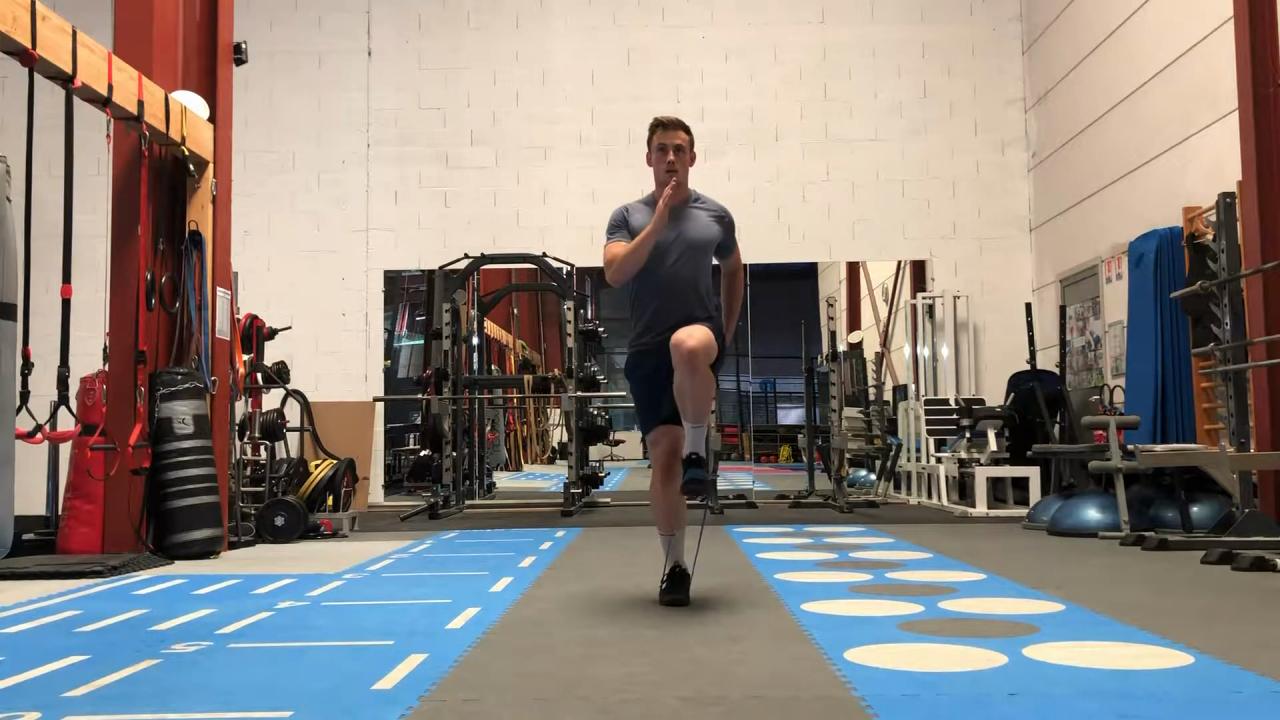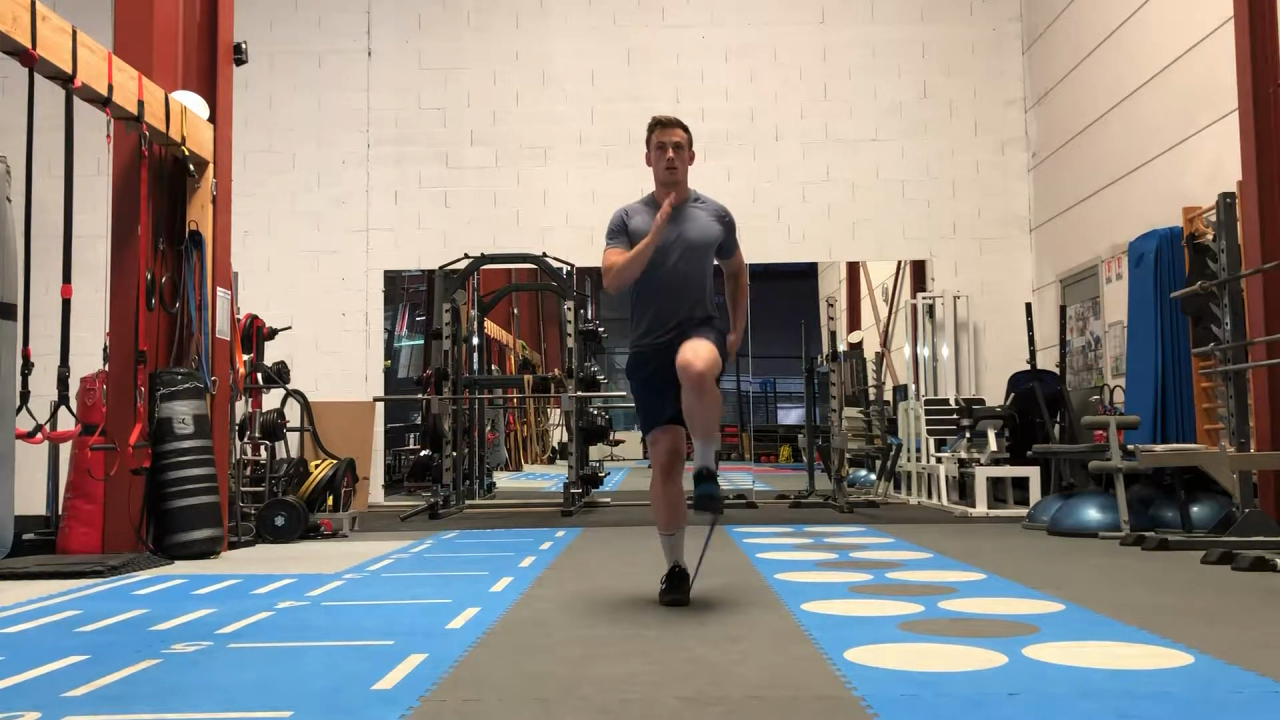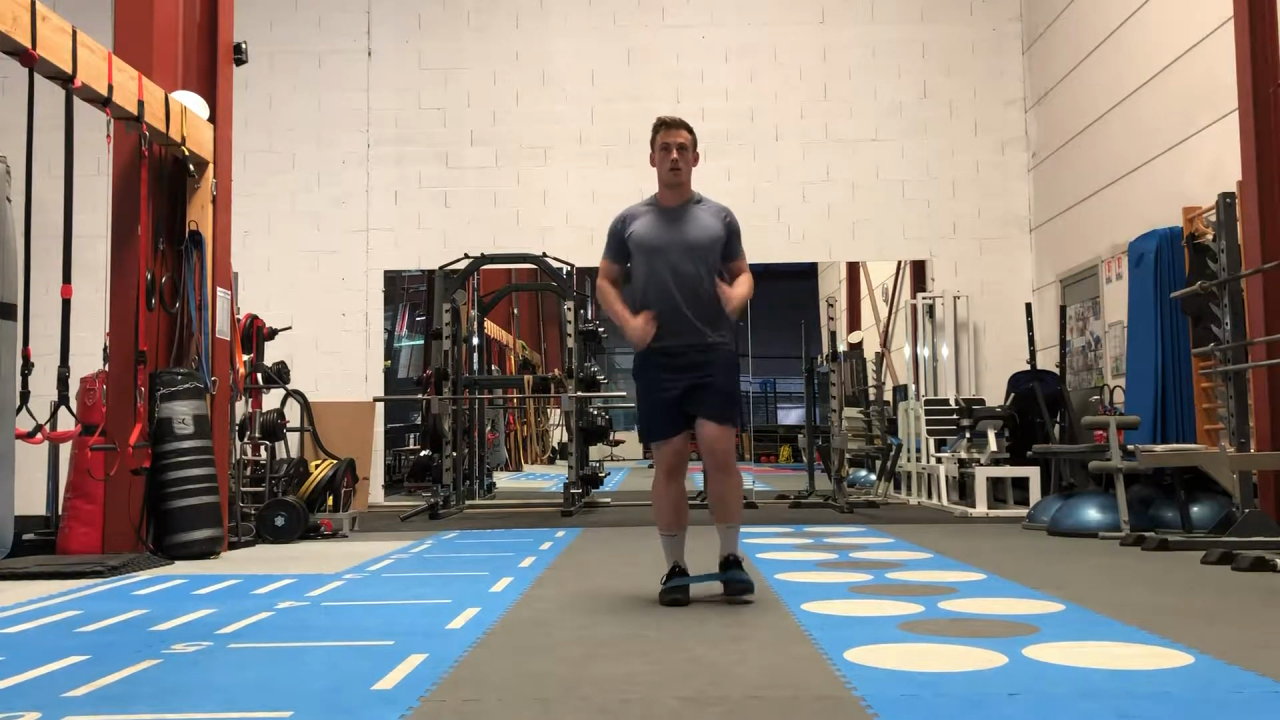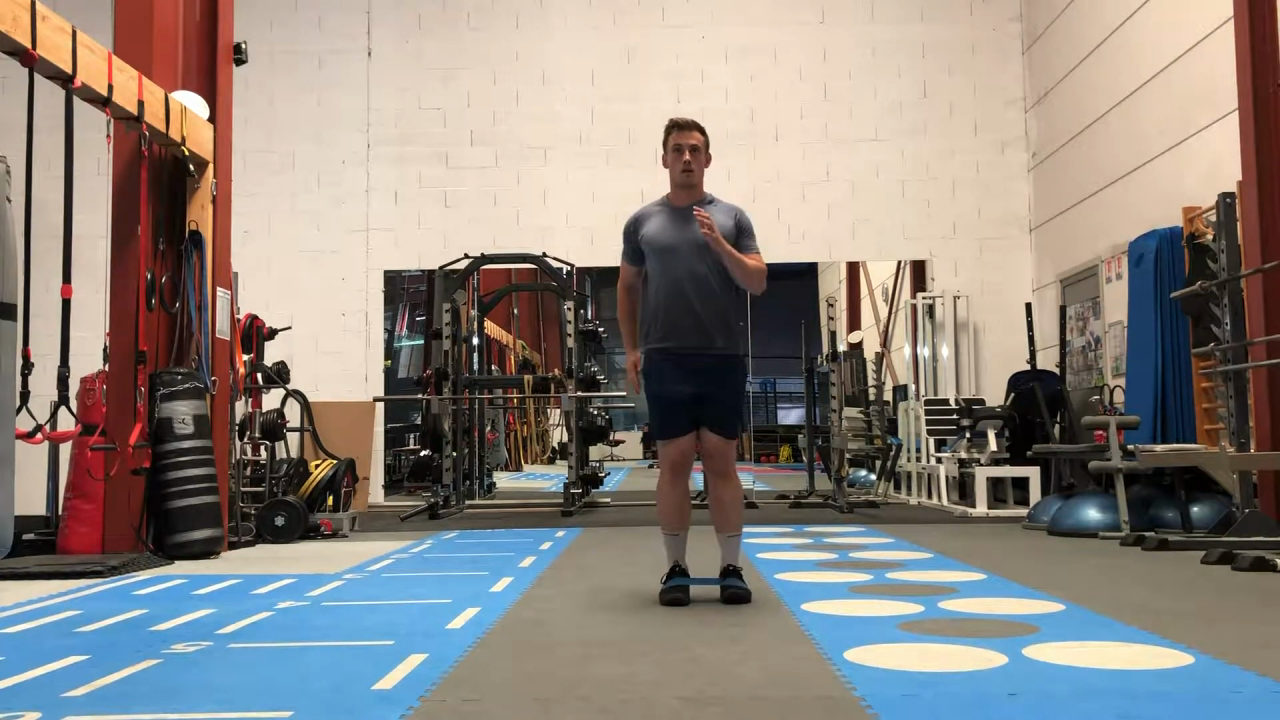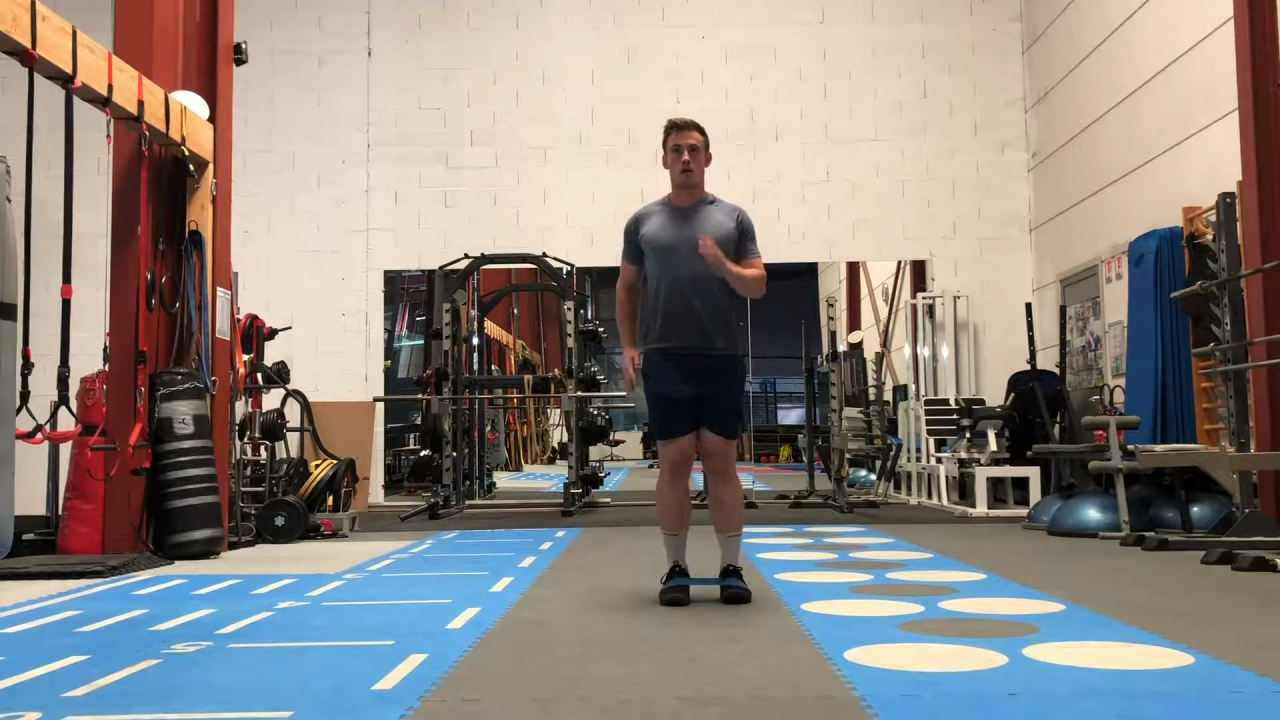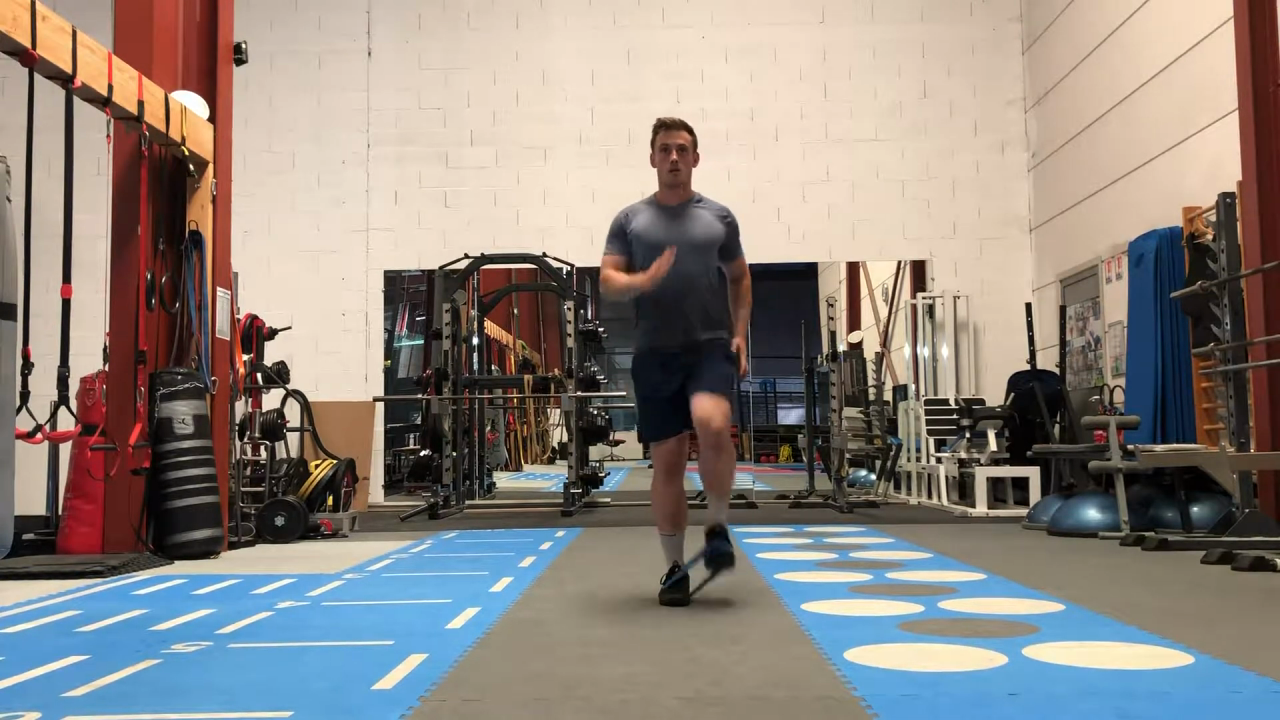
dt=0.3s
person 1, frame 1
left shoulder: (716, 215)
right shoulder: (628, 215)
left elbow: (733, 271)
right elbow: (614, 273)
left wrist: (726, 332)
right wrist: (657, 223)
left hip: (699, 333)
right hip: (648, 349)
left knee: (687, 345)
right knee: (662, 459)
left ankle: (695, 451)
right ankle: (675, 567)
person 1, frame 2
left shoulder: (716, 215)
right shoulder: (628, 218)
left elbow: (737, 273)
right elbow: (612, 277)
left wrist: (737, 325)
right wrist: (655, 234)
left hip: (701, 333)
right hip: (649, 350)
left knee: (694, 364)
right knee: (665, 460)
left ankle: (706, 466)
right ankle: (675, 568)
person 1, frame 3
left shoulder: (720, 217)
right shoulder: (630, 221)
left elbow: (742, 274)
right elbow: (605, 282)
left wrist: (737, 296)
right wrist: (628, 321)
left hip: (713, 351)
right hip: (656, 358)
left knee: (720, 454)
right knee: (669, 463)
left ankle: (731, 556)
right ankle: (675, 568)
person 1, frame 4
left shoulder: (731, 217)
right shoulder: (642, 222)
left elbow: (757, 281)
right elbow: (627, 287)
left wrist: (719, 244)
right wrist: (631, 349)
left hip: (722, 357)
right hip: (665, 360)
left knee: (721, 462)
right knee: (675, 462)
left ankle: (731, 568)
right ankle: (676, 568)
person 1, frame 5
left shoulder: (733, 217)
right shoulder: (643, 221)
left elbow: (758, 285)
right elbow: (627, 288)
left wrist: (724, 266)
right wrist: (628, 347)
left hip: (722, 358)
right hip: (664, 360)
left knee: (721, 462)
right knee: (674, 462)
left ankle: (731, 568)
right ankle: (676, 568)
person 1, frame 6
left shoulder: (720, 216)
right shoulder: (630, 219)
left elbow: (740, 278)
right elbow: (607, 282)
left wrist: (740, 335)
right wrist: (643, 281)
left hip: (710, 346)
right hip: (655, 355)
left knee: (713, 427)
right knee: (667, 462)
left ankle: (717, 525)
right ankle: (674, 567)
